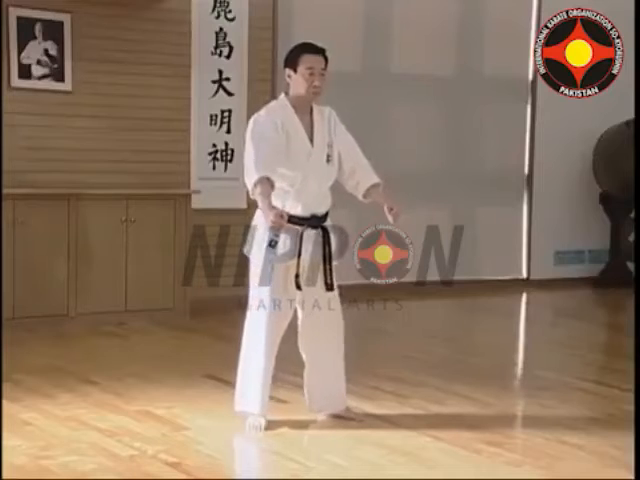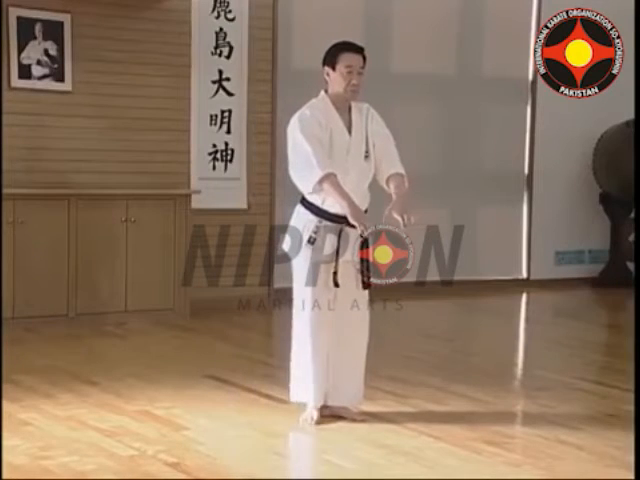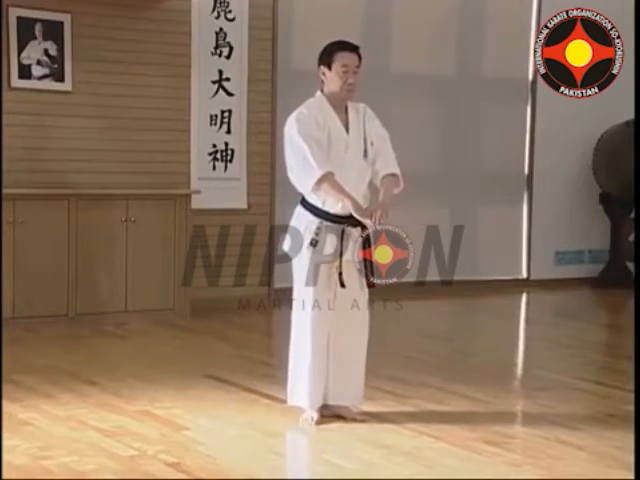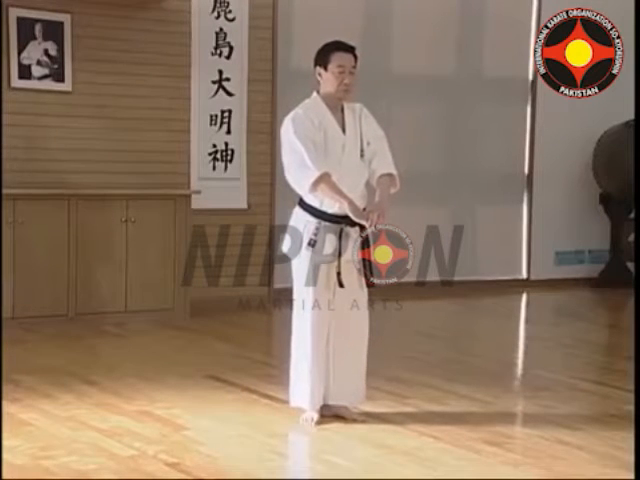
dt=1s
person 1, frame 1
left shoulder: (329, 121)
right shoulder: (267, 121)
left elbow: (356, 170)
right elbow: (259, 170)
left wrist: (385, 202)
right wrist: (266, 208)
left hip: (316, 232)
right hip: (278, 231)
left knee: (325, 319)
right knee: (266, 319)
left ankle: (328, 400)
right ankle: (254, 406)
person 1, frame 2
left shoulder: (369, 117)
right shoulder: (307, 119)
left elbow: (389, 163)
right elbow: (316, 169)
left wrist: (398, 197)
right wrist: (349, 205)
left hip: (353, 229)
right hip: (316, 225)
left knee: (352, 316)
right knee: (314, 314)
left ankle: (339, 398)
right ankle: (313, 399)
person 1, frame 3
left shoulder: (365, 117)
right shoulder: (304, 119)
left elbow: (386, 164)
right elbow: (314, 171)
left wrist: (384, 201)
right wrist: (354, 204)
left hip: (353, 230)
right hip: (317, 227)
left knee: (352, 316)
right knee: (313, 314)
left ankle: (339, 397)
right ankle: (311, 401)
person 1, frame 4
left shoulder: (362, 117)
right shoulder: (300, 120)
left elbow: (382, 163)
right elbow: (308, 172)
left wrist: (381, 200)
right wrist: (350, 205)
left hip: (352, 231)
right hip: (316, 228)
left knee: (352, 317)
right knee: (313, 315)
left ankle: (338, 397)
right ankle: (311, 401)
